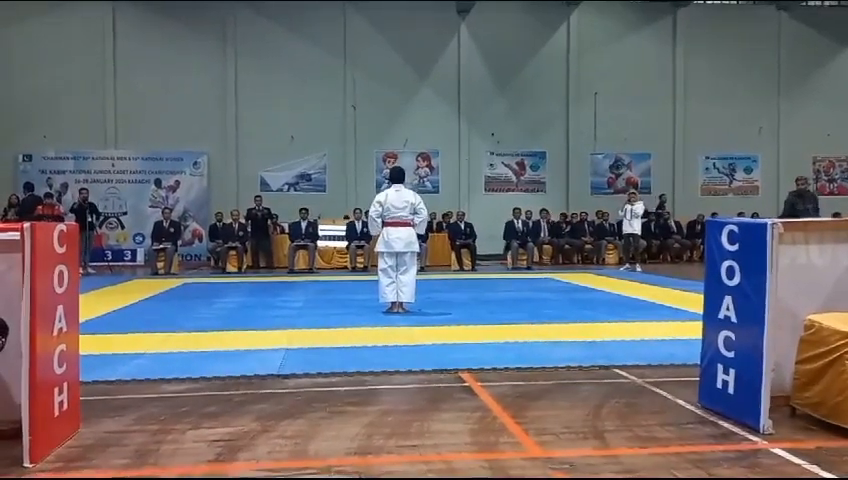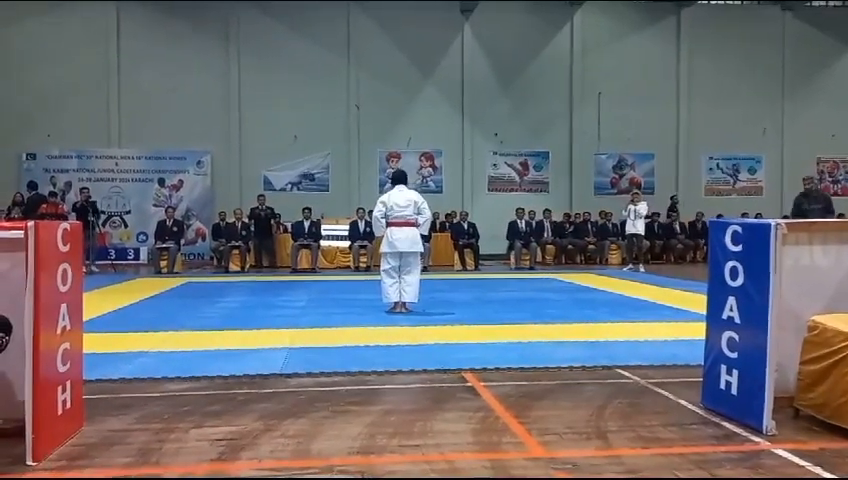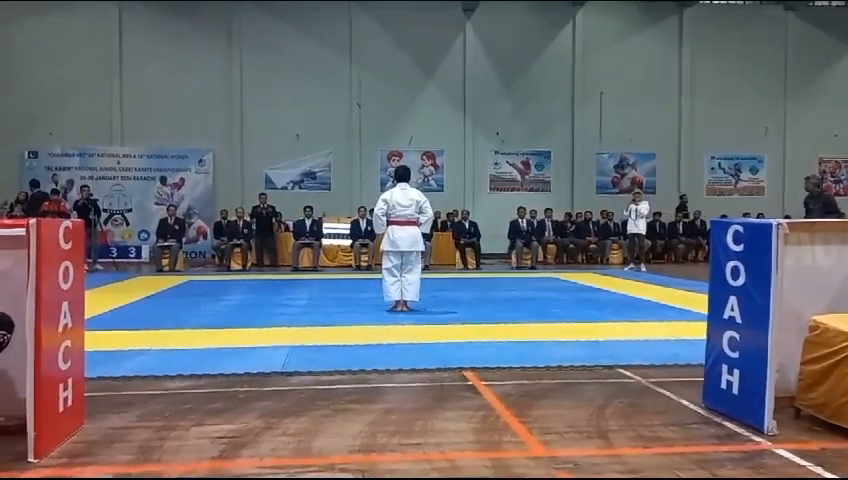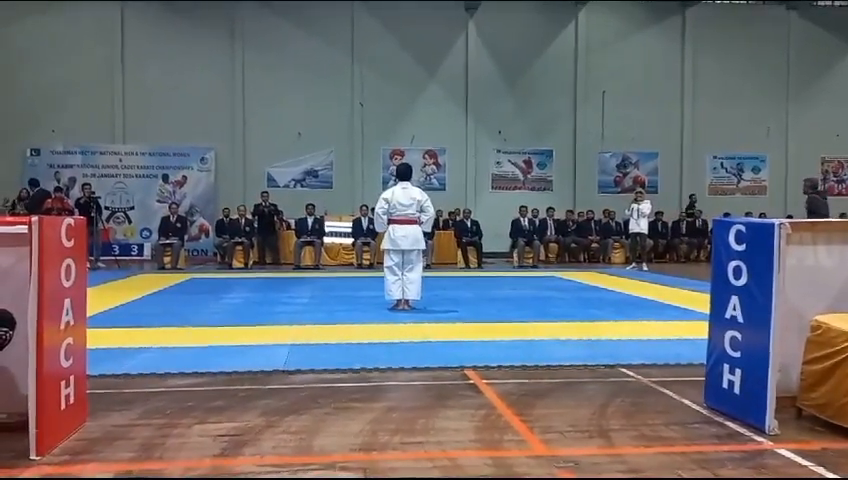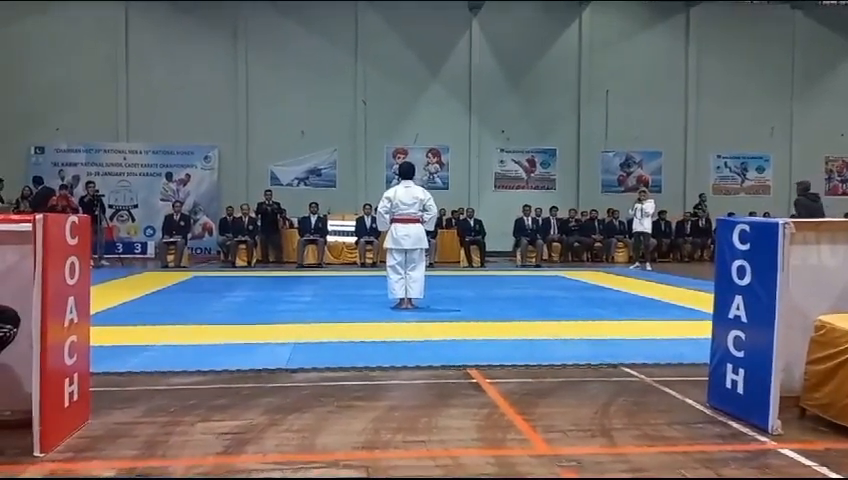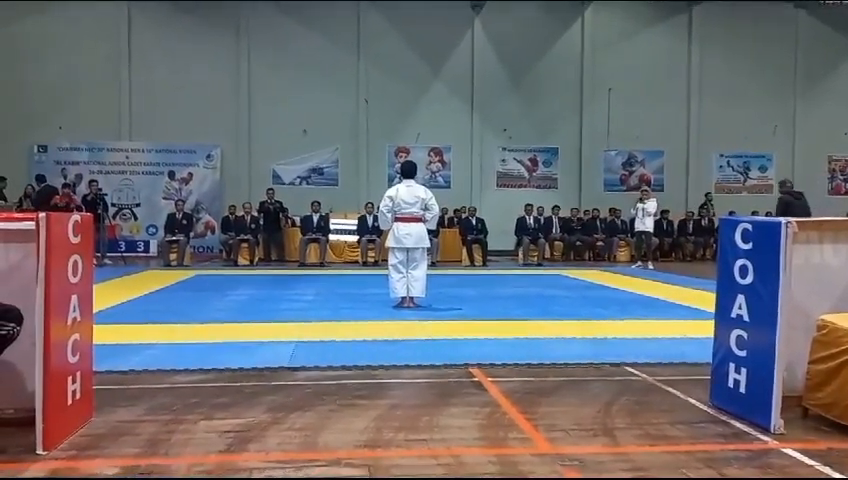
dt=0.3s
person 1, frame 1
left shoulder: (382, 195)
right shoulder: (413, 195)
left elbow: (373, 215)
right elbow: (423, 214)
left wrist: (378, 232)
right wrist: (415, 231)
left hip: (388, 235)
right hip: (407, 235)
left knee: (387, 271)
right knee: (406, 271)
left ankle: (392, 304)
right ankle: (402, 304)
person 1, frame 2
left shoulder: (386, 197)
right shoulder: (415, 195)
left elbow: (377, 216)
right elbow: (426, 215)
left wrist: (382, 233)
right wrist: (419, 231)
left hip: (392, 236)
right hip: (411, 236)
left knee: (390, 271)
right knee: (410, 272)
left ankle: (395, 304)
right ankle: (405, 304)
person 1, frame 3
left shoulder: (388, 194)
right shoulder: (417, 194)
left elbow: (378, 213)
right elbow: (428, 213)
left wrist: (383, 230)
right wrist: (420, 228)
left hip: (393, 234)
right hip: (412, 235)
left knee: (392, 270)
right knee: (411, 270)
left ankle: (397, 303)
right ankle: (406, 303)
person 1, frame 4
left shoulder: (389, 193)
right shoulder: (419, 193)
left elbow: (379, 212)
right elbow: (429, 212)
left wrist: (384, 229)
right wrist: (420, 227)
left hip: (394, 233)
right hip: (413, 233)
left knee: (393, 269)
right knee: (412, 269)
left ankle: (398, 301)
right ankle: (407, 301)
person 1, frame 5
left shoulder: (391, 192)
right shoulder: (421, 192)
left elbow: (381, 211)
right elbow: (432, 211)
left wrist: (386, 228)
right wrist: (424, 226)
left hip: (397, 232)
right hip: (416, 232)
left knee: (396, 268)
right knee: (415, 268)
left ankle: (401, 300)
right ankle: (410, 300)
person 1, frame 6
left shoulder: (393, 190)
right shoulder: (423, 191)
left elbow: (384, 210)
right elbow: (434, 210)
left wrist: (388, 227)
right wrist: (425, 225)
left hip: (399, 231)
right hip: (418, 231)
left knee: (398, 267)
right knee: (417, 267)
left ankle: (403, 299)
right ankle: (412, 299)
